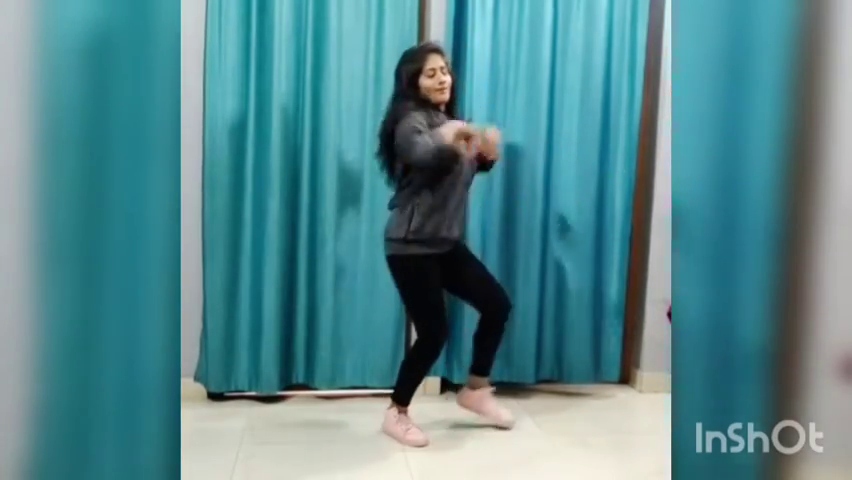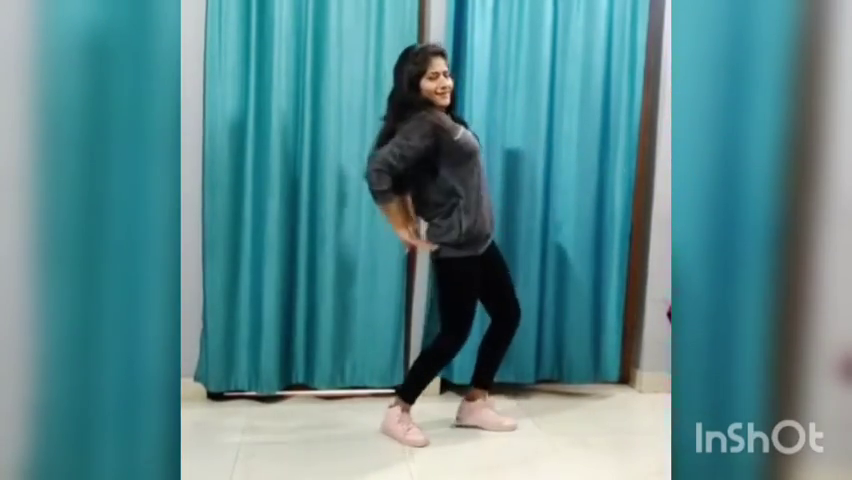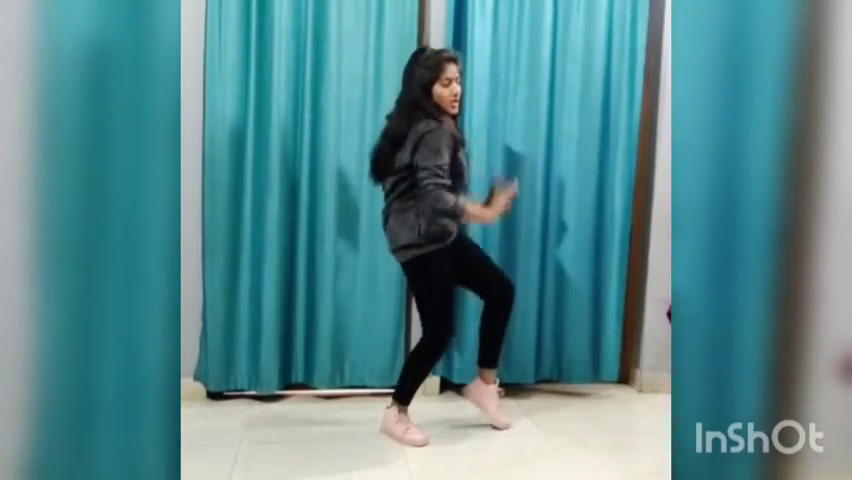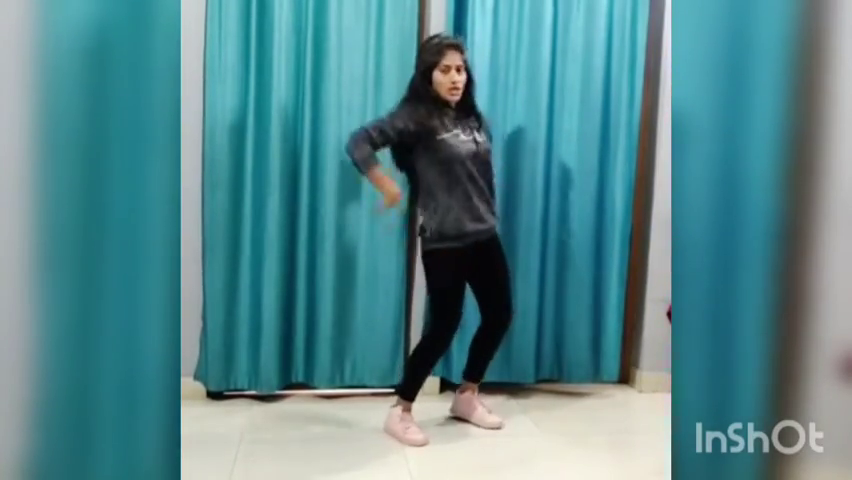
dt=0.5s
person 1, frame 1
left shoulder: (447, 121)
right shoulder: (412, 118)
left elbow: (481, 161)
right elbow: (421, 151)
left wrist: (486, 146)
right wrist: (454, 130)
left hip: (446, 241)
right hip: (412, 245)
left knee: (497, 304)
right knee: (434, 331)
left ankle: (476, 389)
right ankle: (396, 414)
person 1, frame 2
left shoulder: (442, 122)
right shoulder: (422, 124)
left elbow: (403, 182)
right elbow: (379, 170)
left wrist: (412, 219)
right wrist: (403, 228)
left hip: (479, 240)
right hip: (455, 246)
left knee: (508, 314)
right knee: (455, 332)
left ankle: (475, 404)
right ankle: (398, 412)
person 1, frame 3
left shoulder: (437, 127)
right shoulder: (433, 131)
right elbow: (434, 195)
left wrist: (483, 204)
right wrist: (483, 213)
left hip: (441, 238)
right hip: (421, 243)
left knee: (501, 292)
right knee: (439, 332)
left ankle: (485, 384)
right ankle: (395, 414)
person 1, frame 4
left shoulder: (471, 116)
right shoulder: (416, 117)
right elbow: (359, 142)
right wrist: (385, 184)
left hip: (484, 235)
right hip: (445, 241)
left knee: (500, 314)
right knee: (443, 326)
left ankle: (466, 398)
right ankle: (400, 412)
